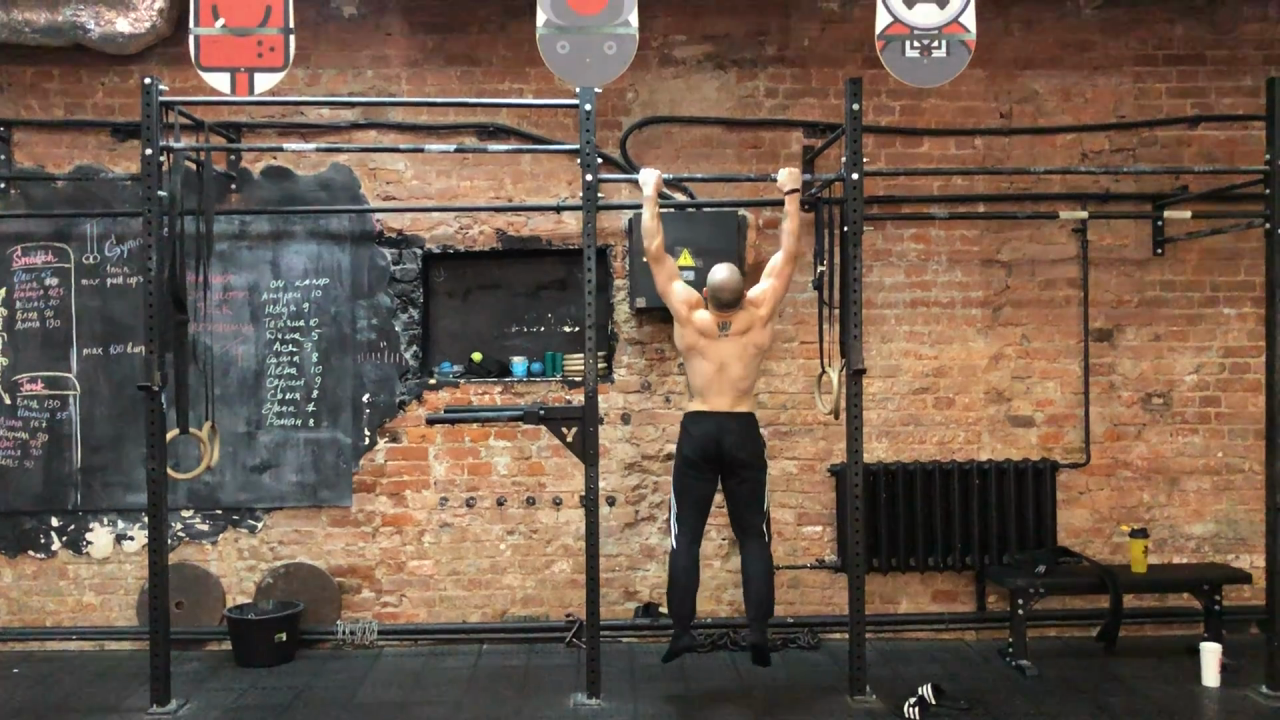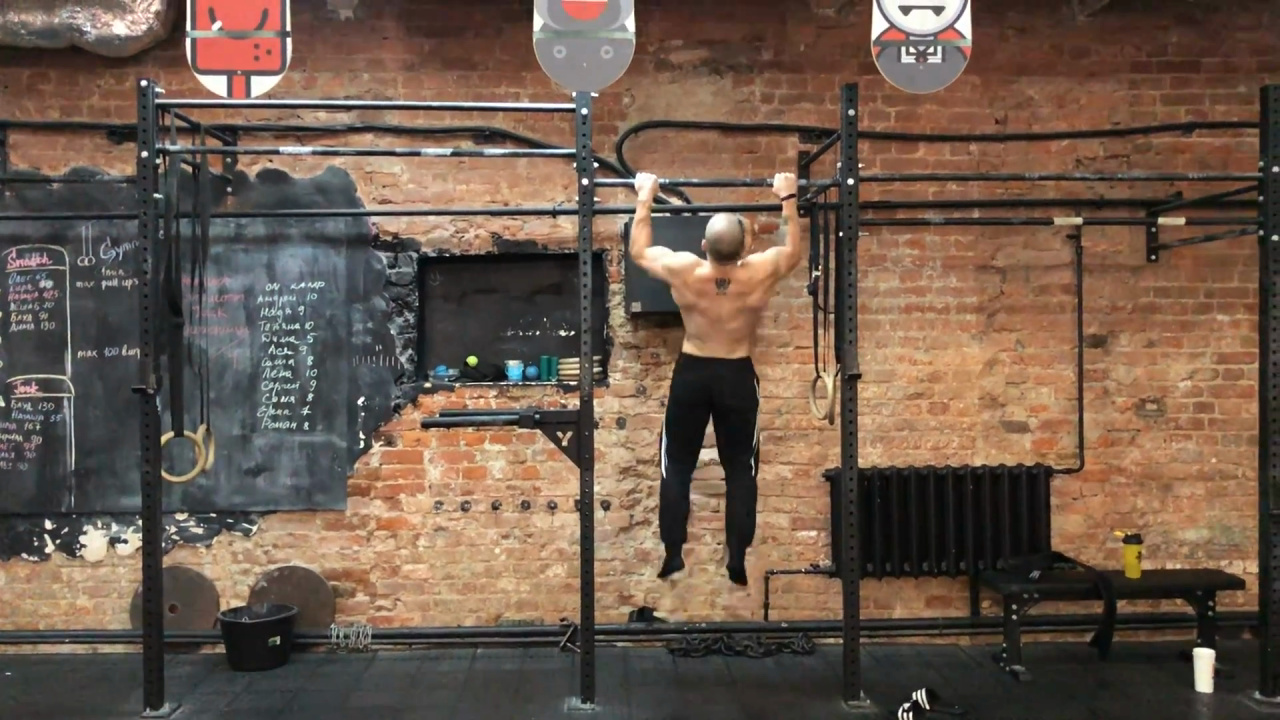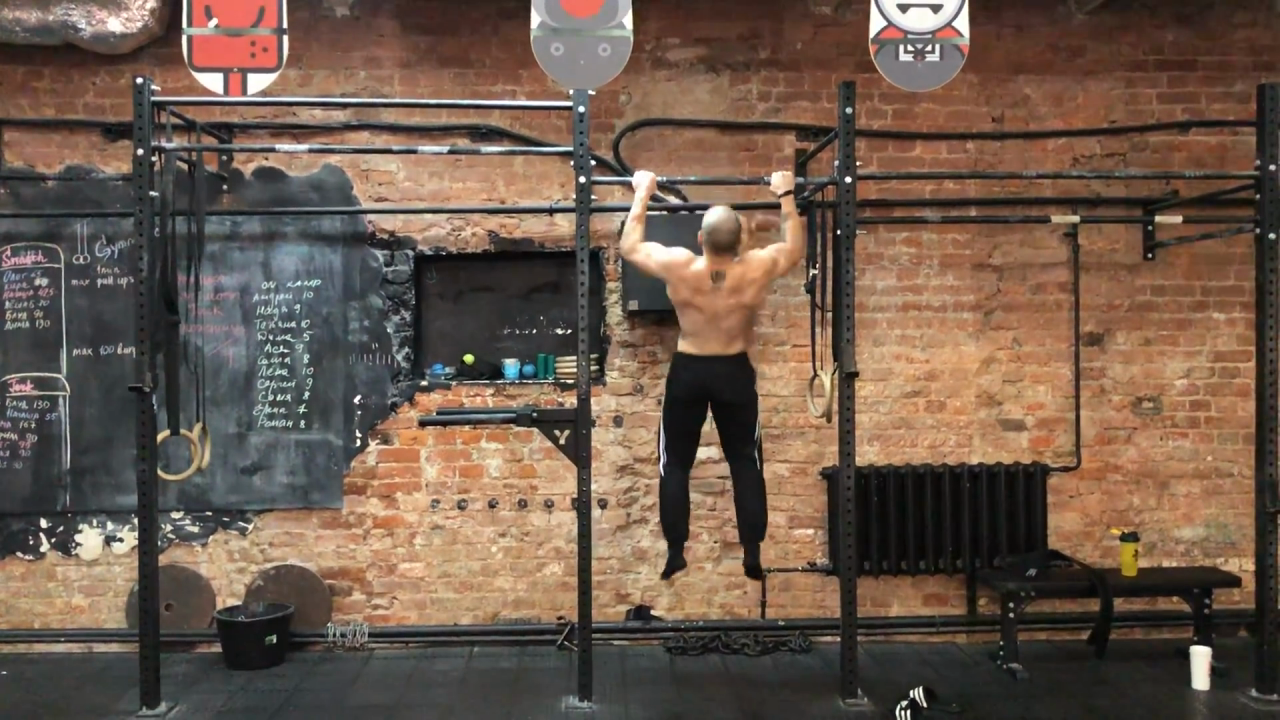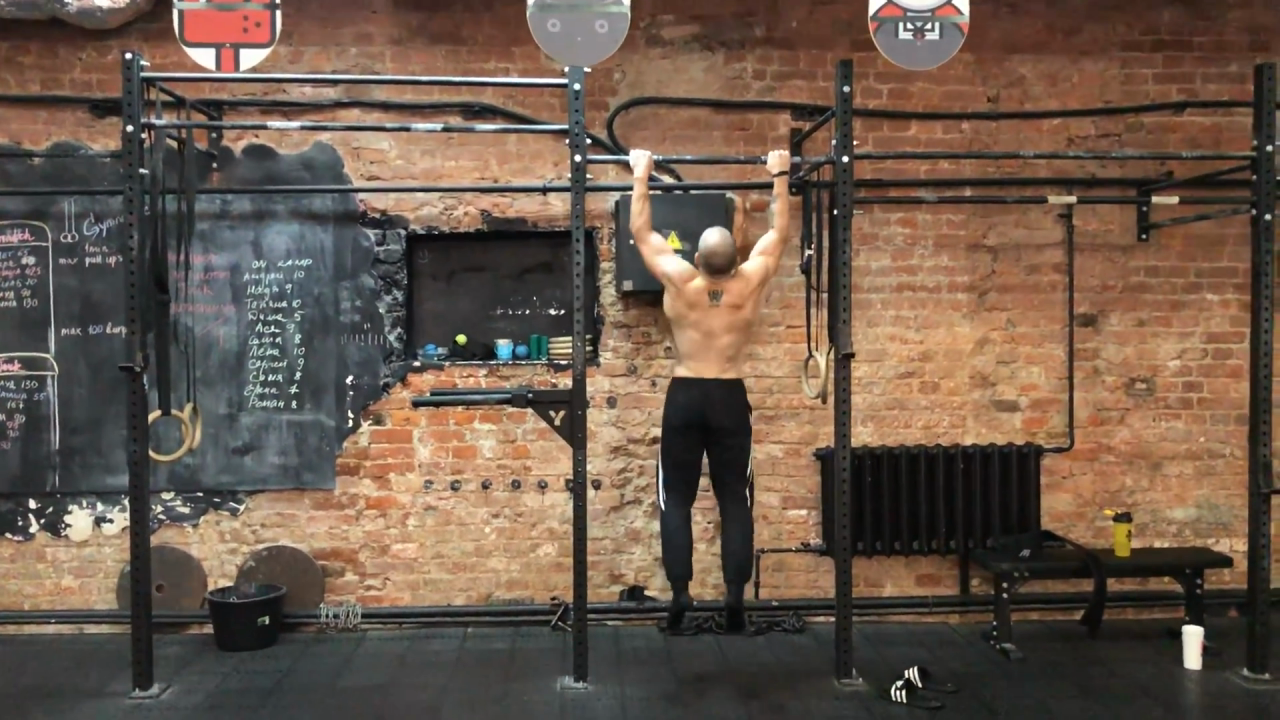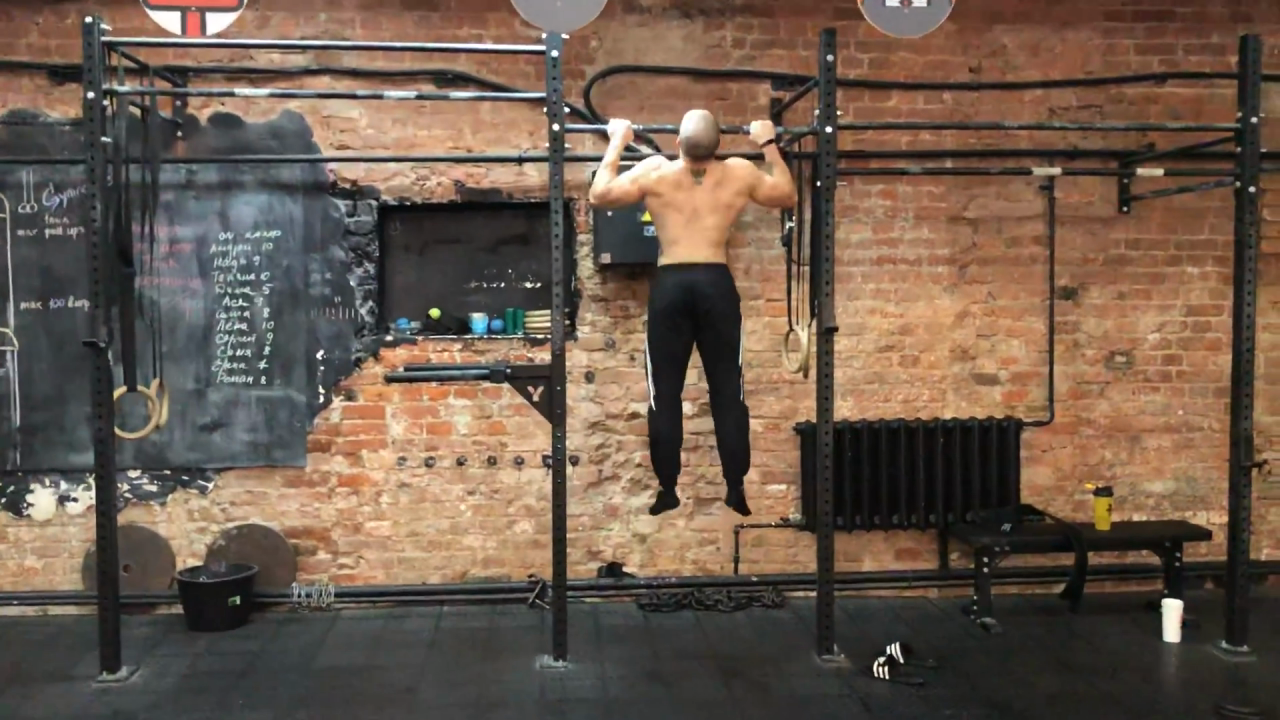
dt=0.5s
person 1, frame 1
left shoulder: (688, 315)
right shoulder: (759, 315)
left elbow: (655, 253)
right elbow: (787, 254)
left wrist: (651, 195)
right wrist: (790, 194)
left hip: (698, 432)
right hip: (743, 433)
left knee: (685, 536)
right knee: (754, 537)
left ankle: (682, 632)
right ankle: (758, 632)
person 1, frame 2
left shoulder: (684, 271)
right shoulder: (761, 272)
left elbow: (638, 251)
right elbow: (795, 251)
left hip: (691, 374)
right hip: (738, 377)
left knee: (676, 467)
right knee: (740, 469)
right ankle: (737, 558)
person 1, frame 3
left shoulder: (679, 268)
right shoulder: (756, 271)
left elbow: (629, 247)
right elbow: (796, 249)
left hip: (687, 372)
right hip: (735, 373)
left knee: (675, 465)
right knee: (746, 464)
left ankle: (676, 553)
right ankle: (752, 555)
person 1, frame 4
left shoulder: (678, 283)
right shoulder: (751, 284)
left elbow: (641, 231)
right elbow: (778, 231)
left wrist: (640, 175)
right wrist: (780, 175)
left hip: (684, 398)
right hip: (729, 399)
left knee: (676, 501)
right knee: (735, 502)
left ankle: (680, 591)
right ankle: (734, 595)
person 1, frame 5
left shoulder: (655, 172)
right shoulder: (740, 173)
left elbow: (599, 195)
right elbow: (787, 195)
left wrist: (616, 143)
right wrist: (770, 144)
left hip: (670, 285)
right hip: (718, 285)
left knee: (664, 393)
right knee: (727, 391)
left ankle: (668, 488)
right ankle: (735, 487)
